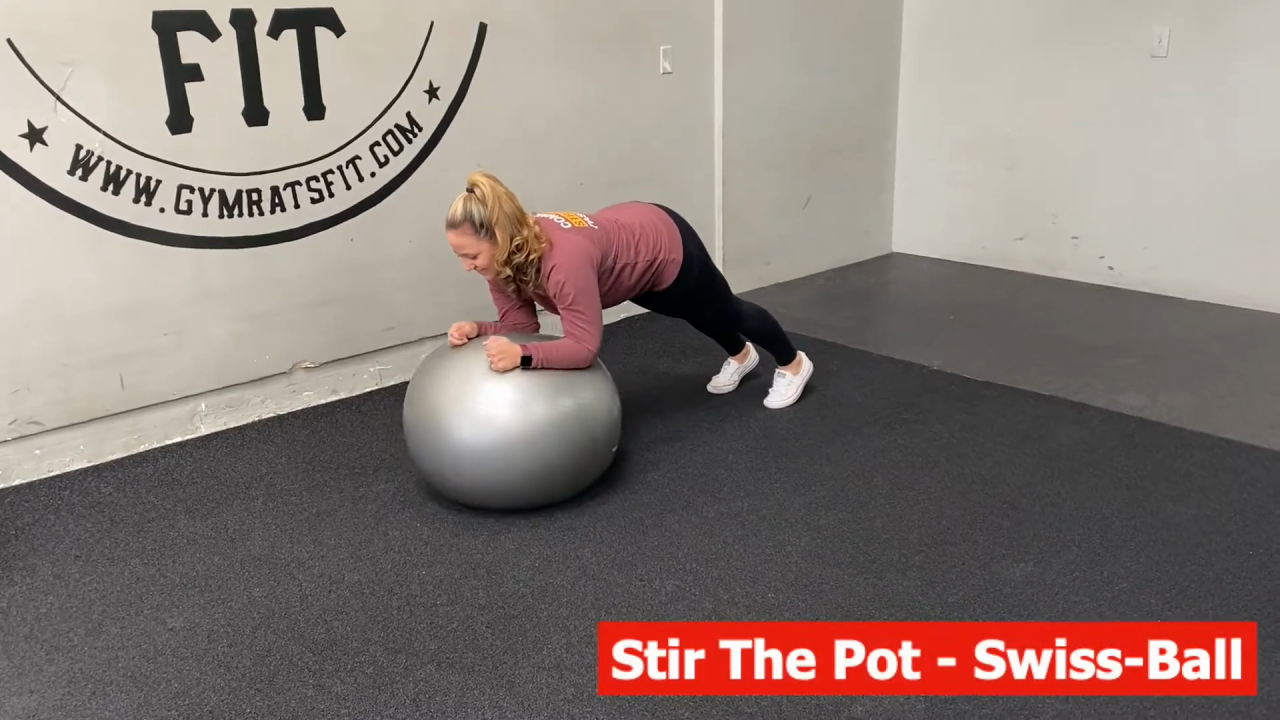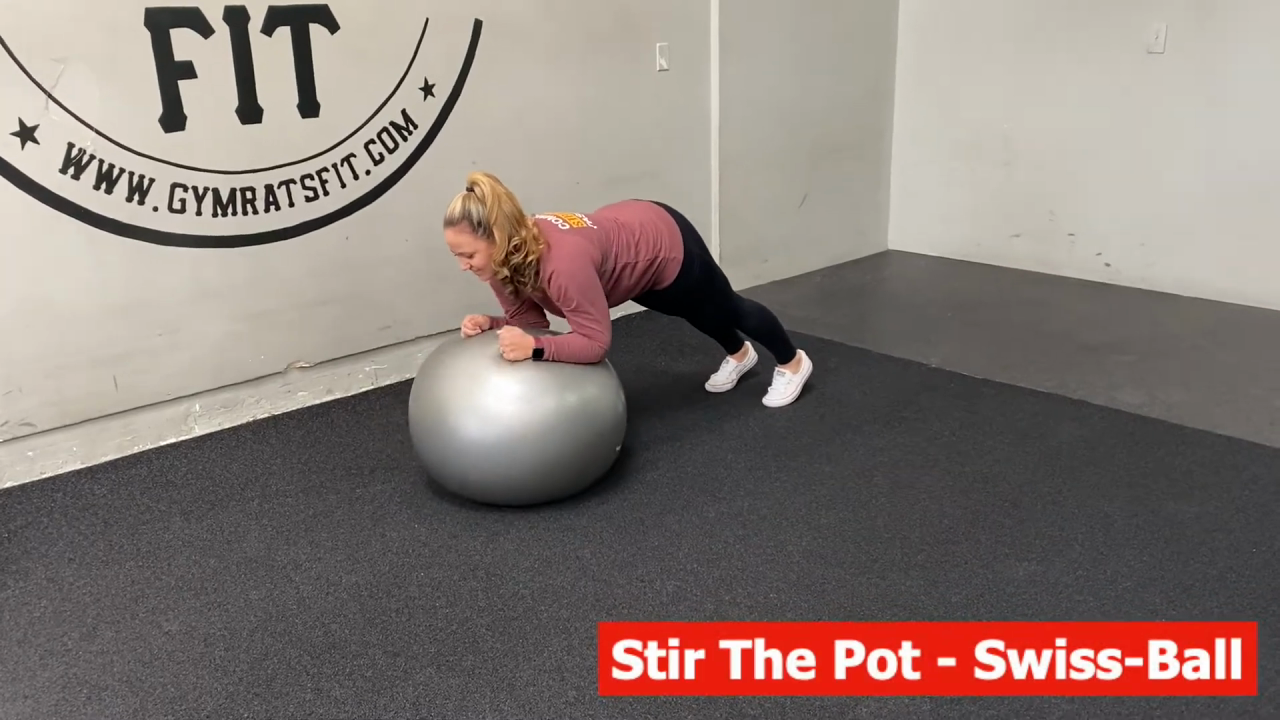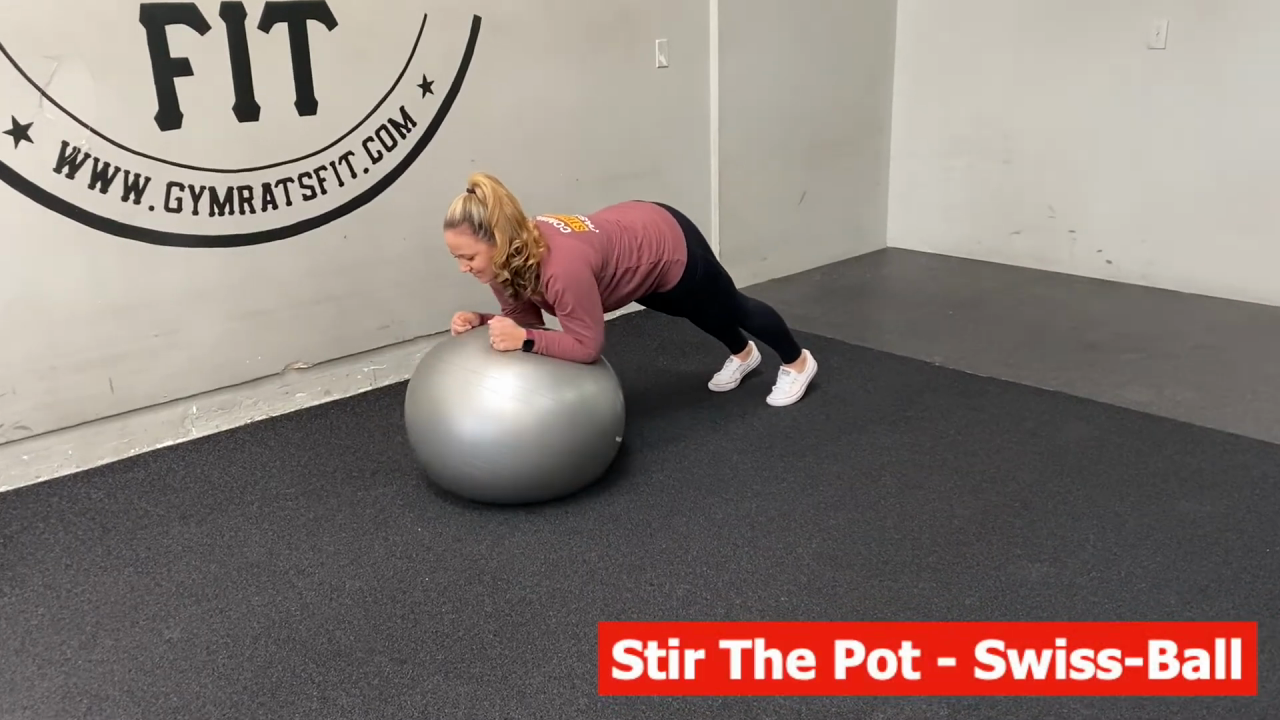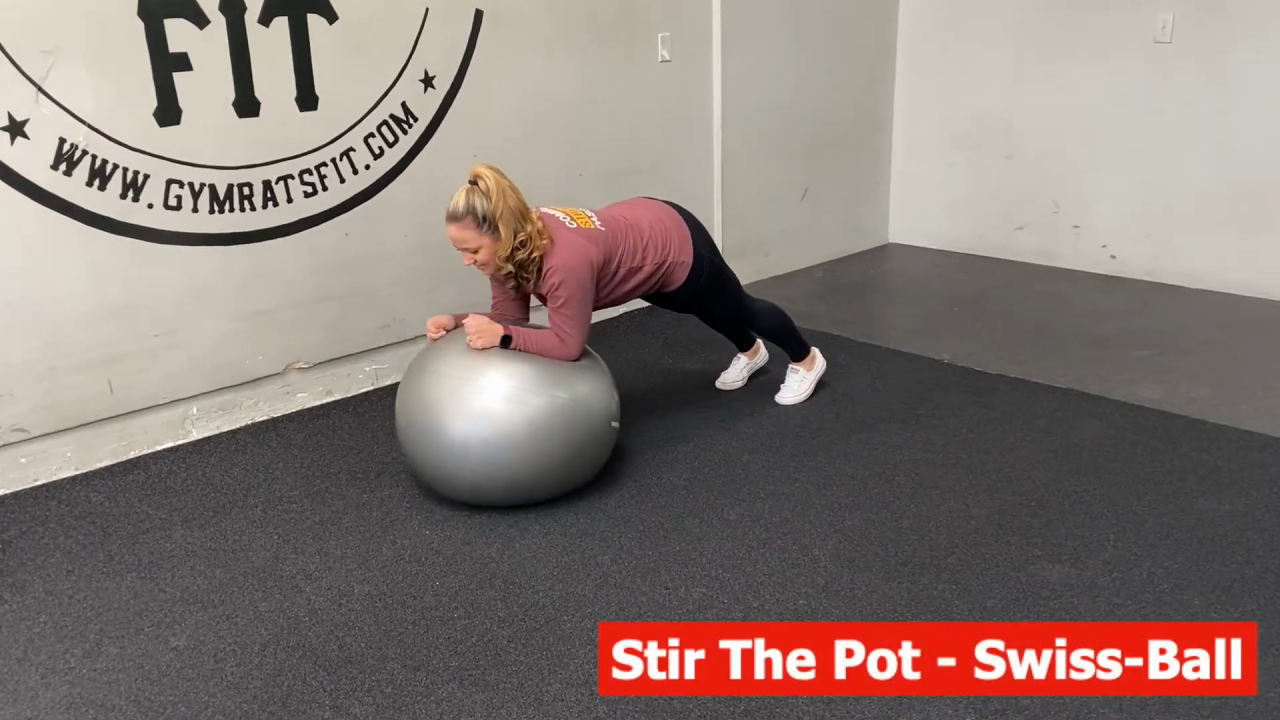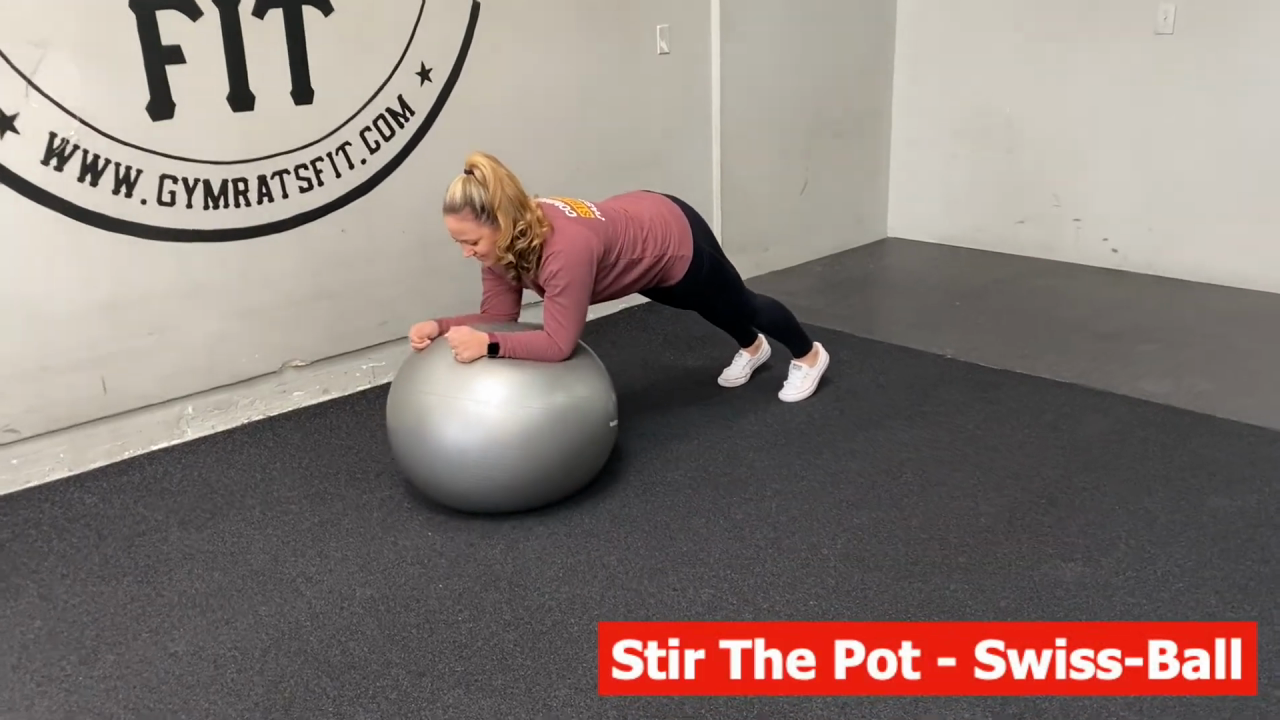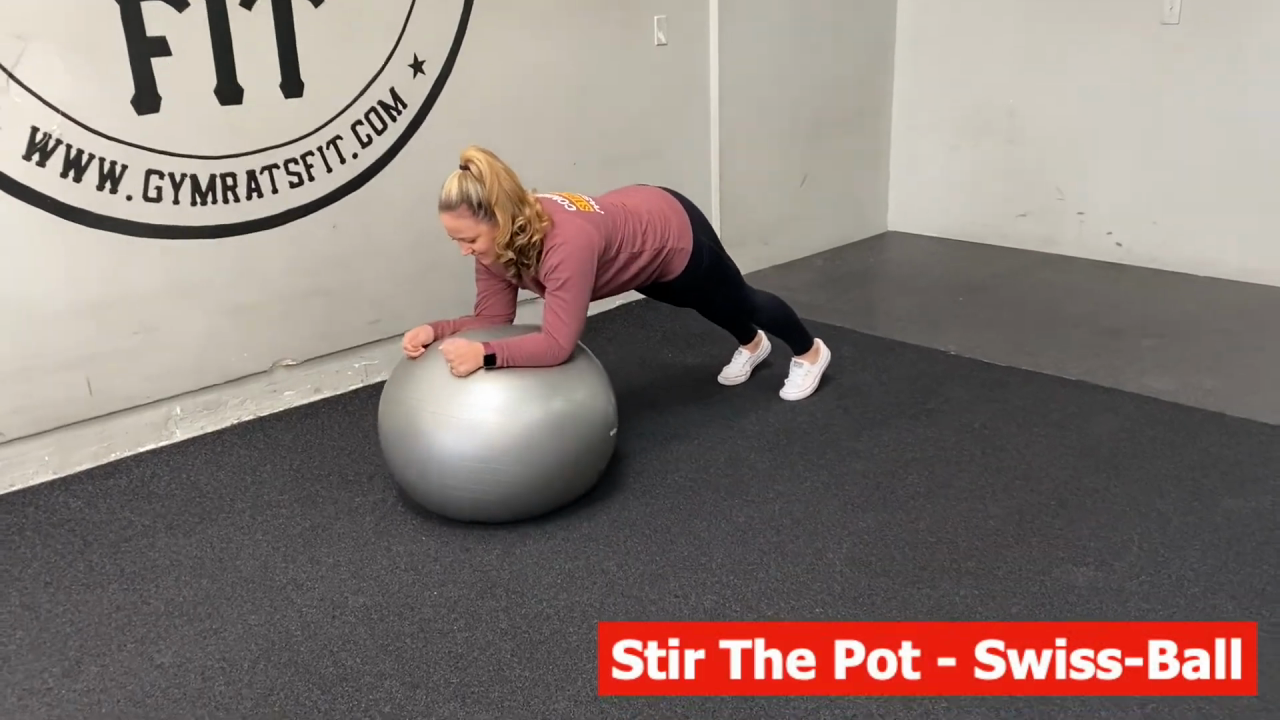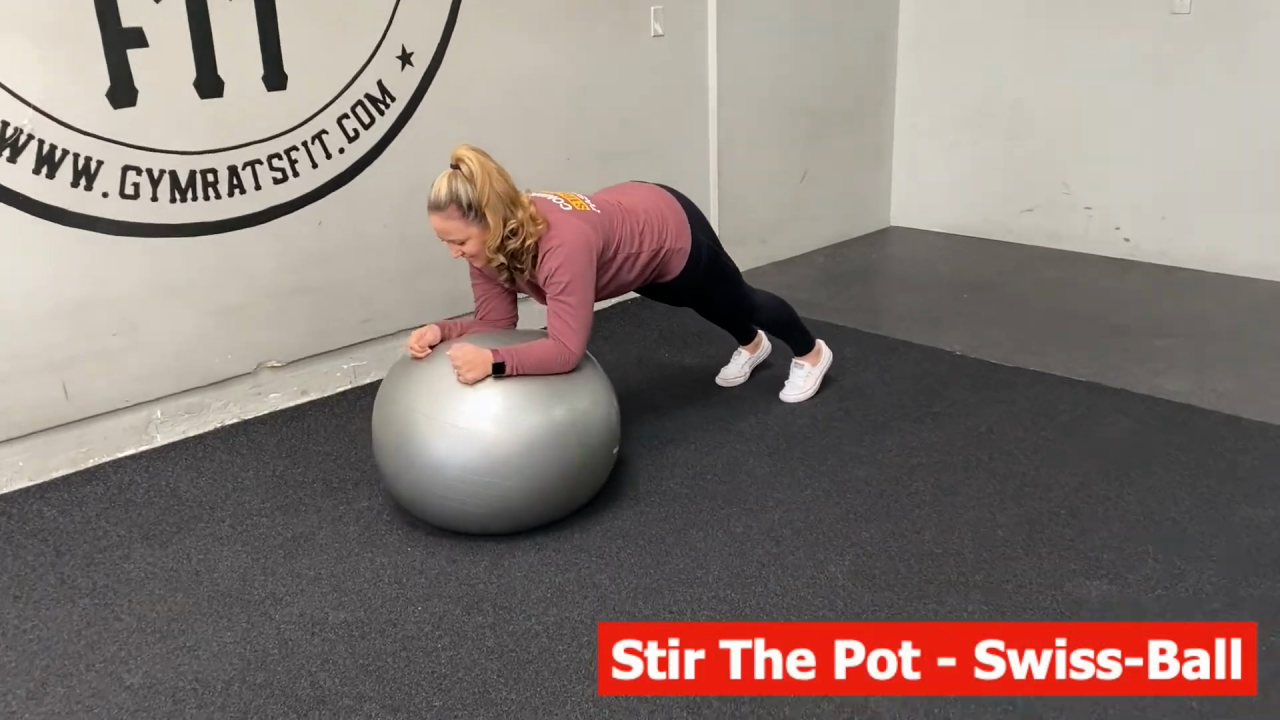
dt=0.3s
person 1, frame 1
left shoulder: (564, 259)
right shoulder: (501, 258)
left elbow: (584, 346)
right elbow: (519, 325)
left wrist: (521, 355)
right wrist: (478, 330)
left hip: (666, 250)
right hip: (627, 231)
left knee: (723, 310)
right knee: (696, 312)
left ankle: (793, 364)
right ankle: (740, 356)
person 1, frame 2
left shoulder: (563, 261)
right shoulder: (501, 258)
left elbow: (595, 342)
right elbow: (529, 322)
left wrist: (533, 347)
right wrist: (489, 323)
left hip: (666, 247)
right hip: (628, 229)
left knee: (723, 307)
right knee: (695, 312)
left ankle: (792, 362)
right ankle: (739, 354)
person 1, frame 3
left shoulder: (563, 265)
right shoulder: (503, 256)
left elbow: (587, 346)
right elbow: (525, 320)
left wrist: (522, 338)
right wrist: (480, 320)
left hip: (670, 249)
right hip: (632, 228)
left knee: (729, 306)
right knee: (699, 310)
left ankle: (797, 361)
right ankle: (742, 353)
person 1, frame 4
left shoulder: (565, 258)
right shoulder: (506, 248)
left elbow: (568, 345)
right elbow: (509, 317)
left wrist: (501, 335)
right wrist: (460, 322)
left hip: (675, 248)
right hip: (637, 225)
left knee: (734, 306)
right knee: (710, 310)
left ankle: (806, 359)
right ankle: (750, 351)
person 1, frame 5
left shoulder: (566, 247)
right shoulder: (501, 239)
left elbow: (558, 343)
right elbow: (496, 316)
left wrist: (487, 344)
right wrist: (442, 326)
left hip: (675, 242)
right hip: (636, 222)
left knee: (737, 303)
right knee: (709, 306)
left ankle: (808, 355)
right ankle: (752, 348)
person 1, frame 6
left shoulder: (567, 242)
right shoulder: (497, 235)
left elbow: (558, 344)
right elbow: (491, 318)
left wrist: (483, 354)
right wrist: (436, 330)
left hip: (674, 235)
right hip: (634, 216)
left knee: (736, 300)
right knee: (711, 305)
left ankle: (809, 352)
right ankle: (752, 344)
person 1, frame 7
left shoulder: (563, 243)
right shoulder: (487, 239)
left elbow: (566, 348)
right elbow: (493, 322)
left wrist: (492, 362)
right wrist: (443, 330)
left hip: (673, 235)
right hip: (628, 212)
left knee: (735, 300)
right knee: (708, 303)
left ankle: (811, 353)
right ankle: (752, 345)
